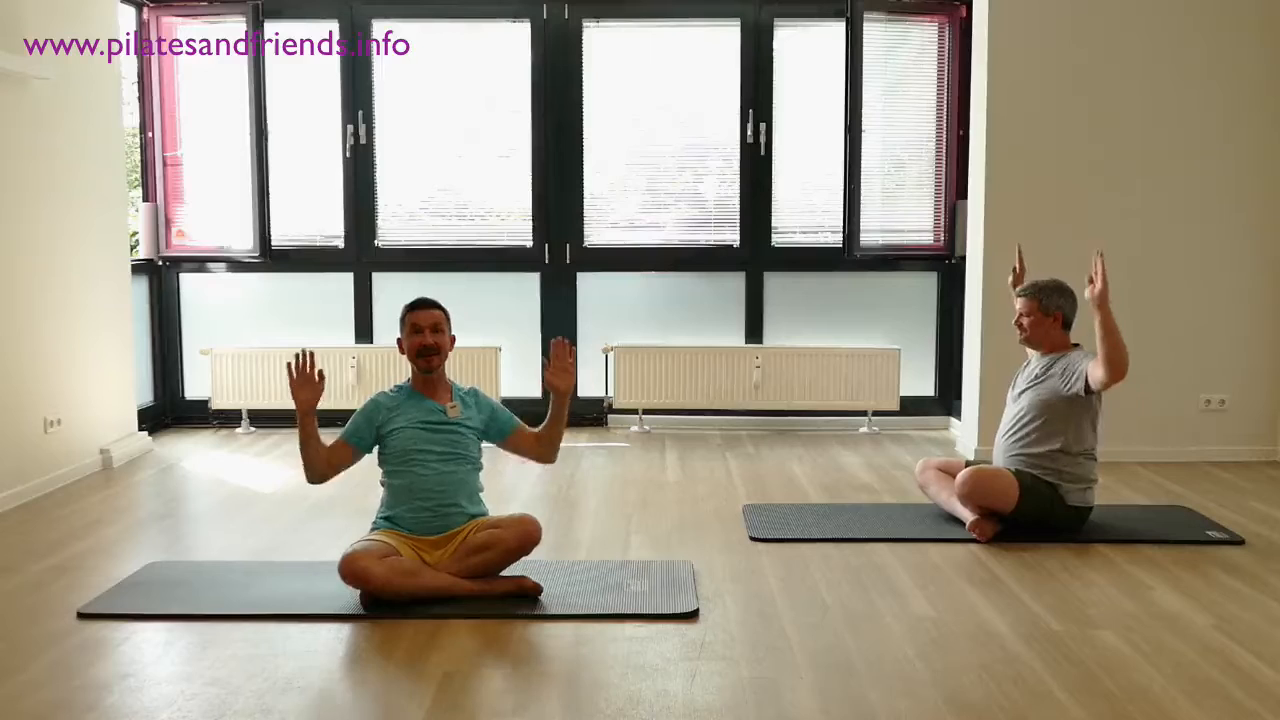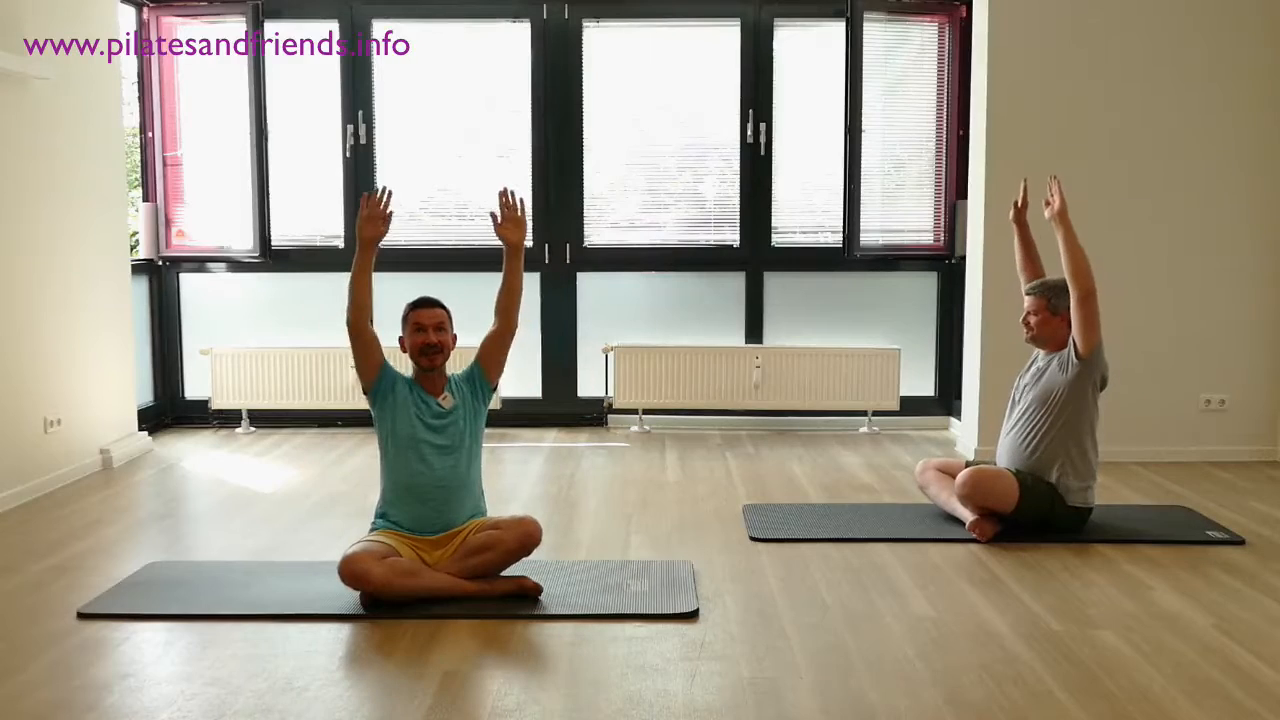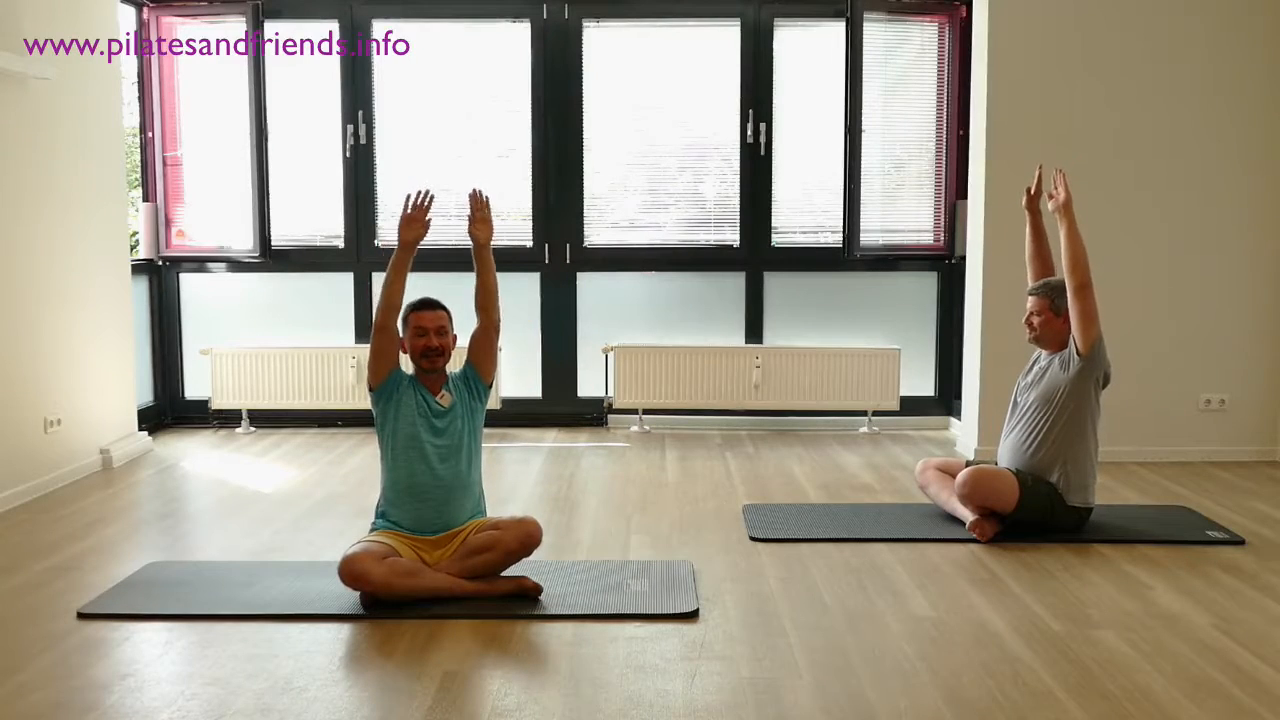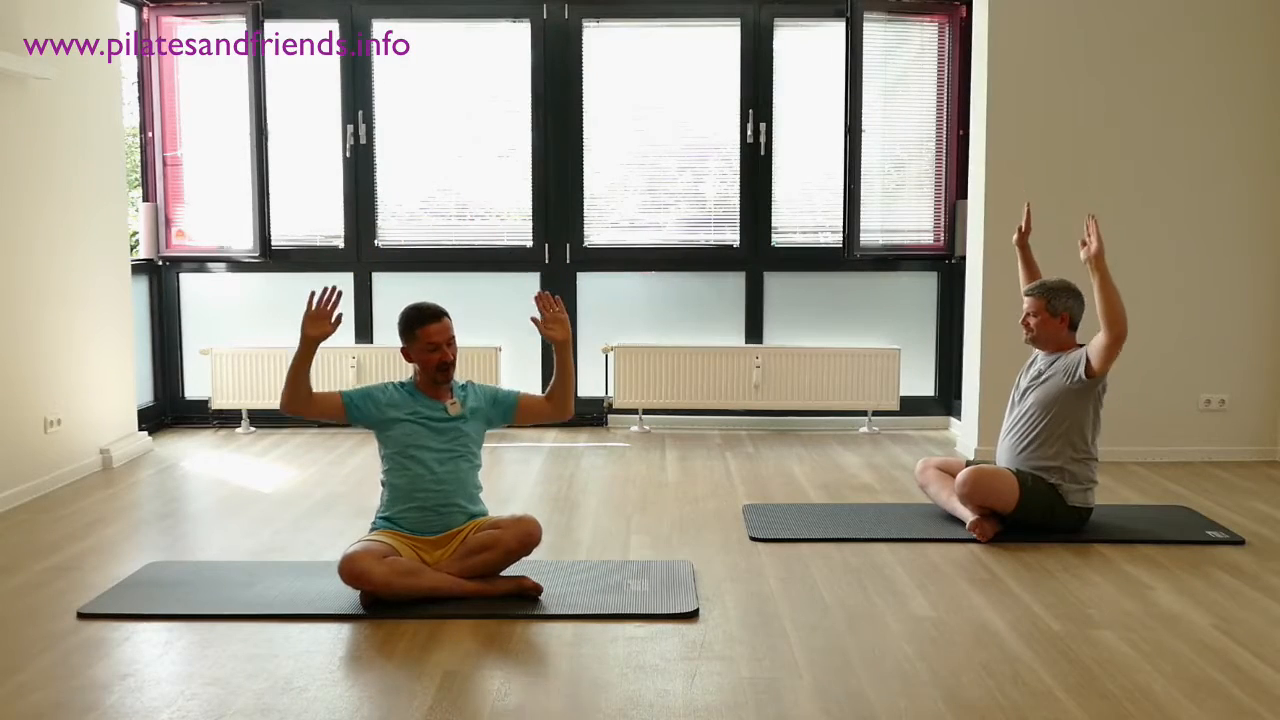
dt=0.7s
person 1, frame 1
left shoulder: (478, 405)
right shoulder: (382, 408)
left elbow: (544, 452)
right elbow: (318, 472)
left wrist: (560, 397)
right wrist: (306, 412)
left hip: (466, 534)
right hip: (400, 537)
left knee: (526, 530)
right knee: (355, 566)
left ankle: (402, 583)
right ankle: (493, 587)
person 1, frame 2
left shoulder: (472, 390)
right shoulder: (389, 393)
left elbow: (506, 323)
right elbow: (357, 324)
left wrist: (514, 250)
right wrist: (365, 247)
left hip: (466, 533)
right hip: (398, 537)
left knee: (527, 531)
right knee: (354, 568)
left ankle: (403, 583)
right ankle: (494, 586)
person 1, frame 3
left shoulder: (470, 390)
right shoulder: (392, 393)
left elbow: (490, 322)
right elbow: (381, 323)
left wrist: (482, 249)
right wrist: (405, 247)
left hip: (467, 534)
right hip: (398, 538)
left knee: (527, 532)
right knee: (354, 568)
left ankle: (402, 582)
right ankle: (495, 587)
person 1, frame 4
left shoulder: (481, 400)
right shoulder: (383, 401)
left elbow: (559, 408)
right elbow: (296, 405)
left wrist: (561, 346)
right wrist: (309, 343)
left hip: (466, 533)
right hip: (398, 538)
left knee: (526, 530)
right knee: (354, 566)
left ankle: (403, 584)
right ankle: (493, 586)
person 2, frame 1
left shoulder: (1075, 367)
right shoulder: (1039, 357)
left elbow: (1115, 370)
right elbow: (1029, 324)
left wrist: (1100, 304)
right wrist: (1017, 287)
left hip: (1057, 499)
right hip: (1014, 478)
left knee: (970, 480)
right knee: (927, 468)
left ankle: (985, 517)
right ankle: (977, 516)
person 2, frame 2
left shoulder: (1081, 362)
right shoulder: (1044, 352)
left elbow: (1084, 293)
right elbow: (1034, 284)
left wrist: (1061, 223)
right wrist: (1019, 224)
left hip: (1059, 501)
right hip: (1016, 479)
left knee: (970, 482)
right knee: (927, 470)
left ankle: (987, 514)
right ankle: (980, 516)
person 2, frame 3
left shoulder: (1082, 361)
right shoulder: (1045, 351)
left elbow: (1079, 286)
right elbow: (1041, 279)
left wrist: (1064, 215)
right wrist: (1032, 214)
left hip: (1060, 501)
right hip: (1016, 479)
left knee: (971, 482)
right knee: (927, 470)
left ankle: (986, 515)
right ankle: (980, 516)
person 2, frame 4
left shoulder: (1081, 366)
right shoulder: (1043, 354)
left elbow: (1115, 333)
right elbow: (1038, 295)
left wrist: (1096, 264)
right wrist: (1022, 248)
left hip: (1059, 500)
right hip: (1015, 479)
left knee: (970, 481)
right knee: (928, 468)
left ankle: (992, 514)
right ankle: (979, 516)
